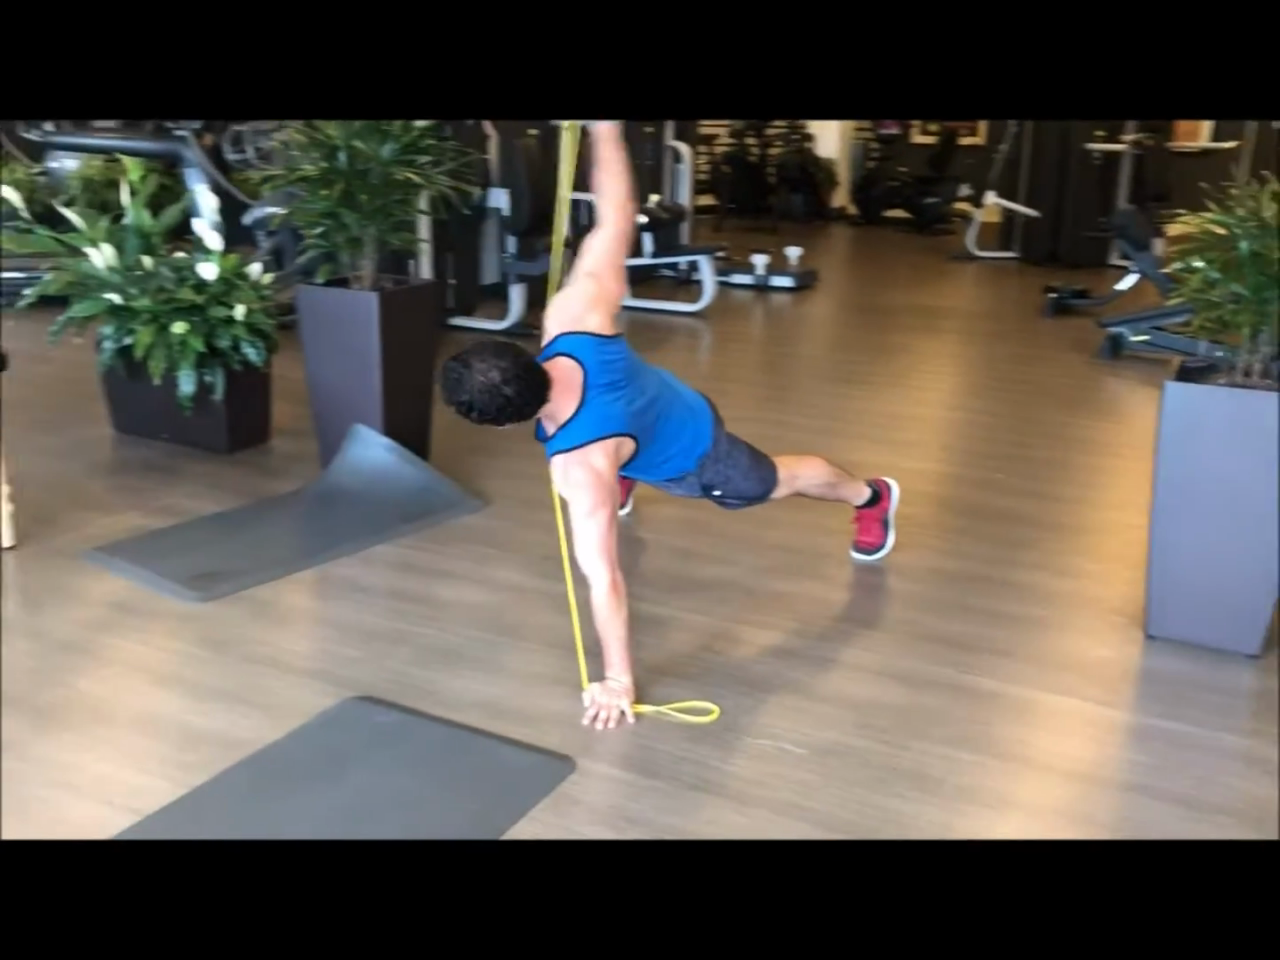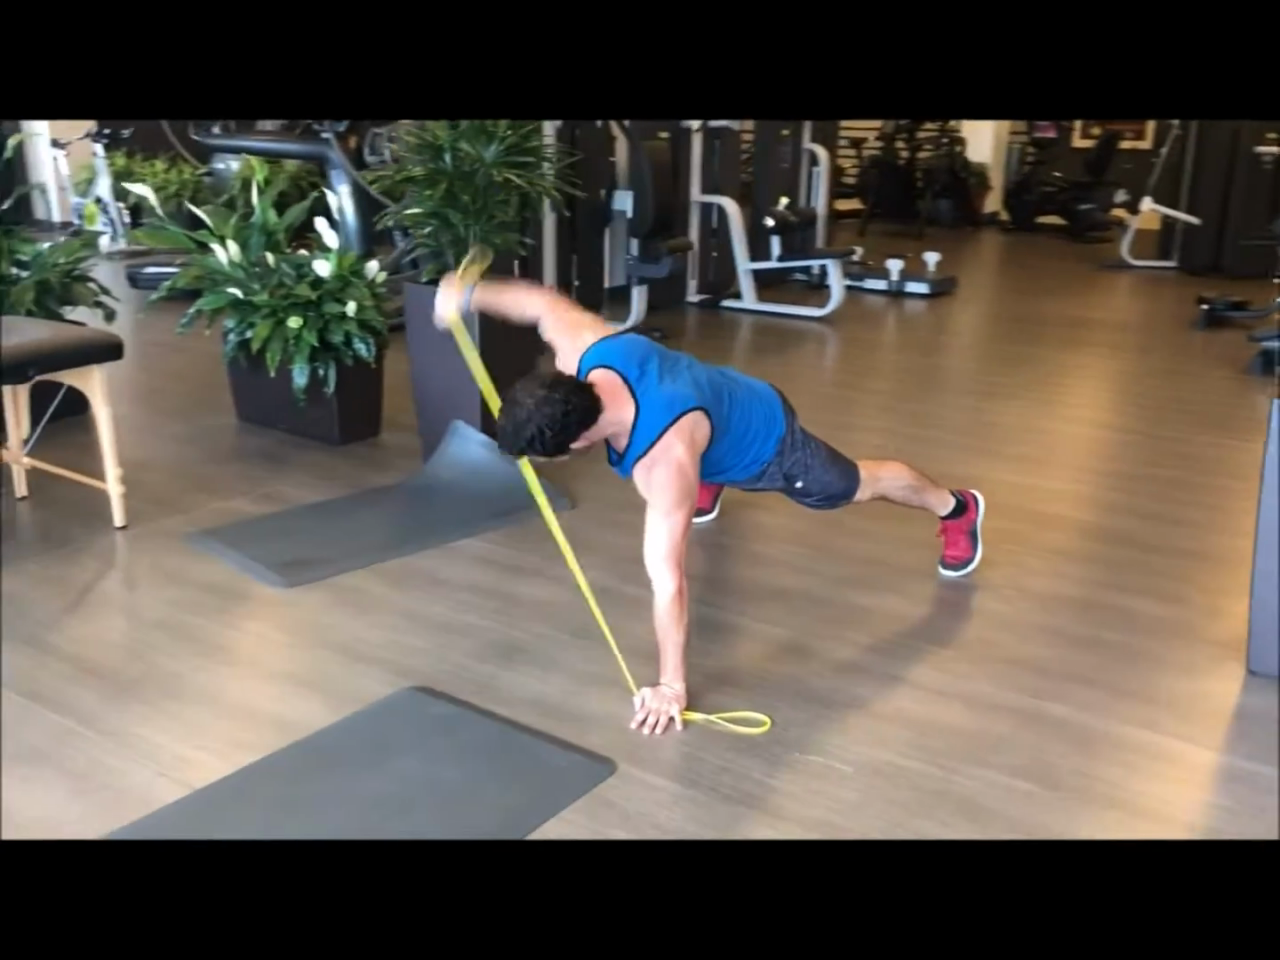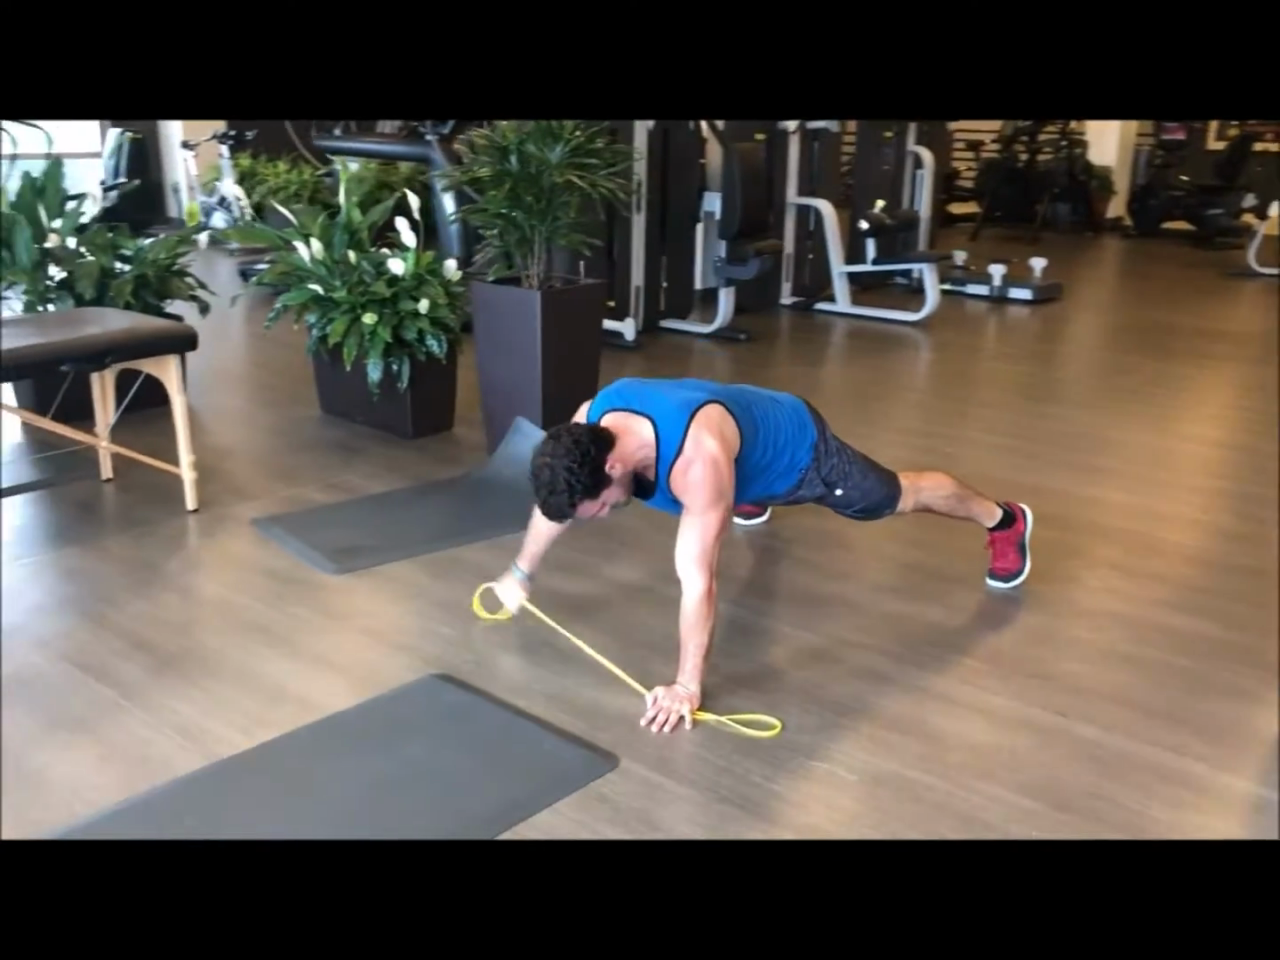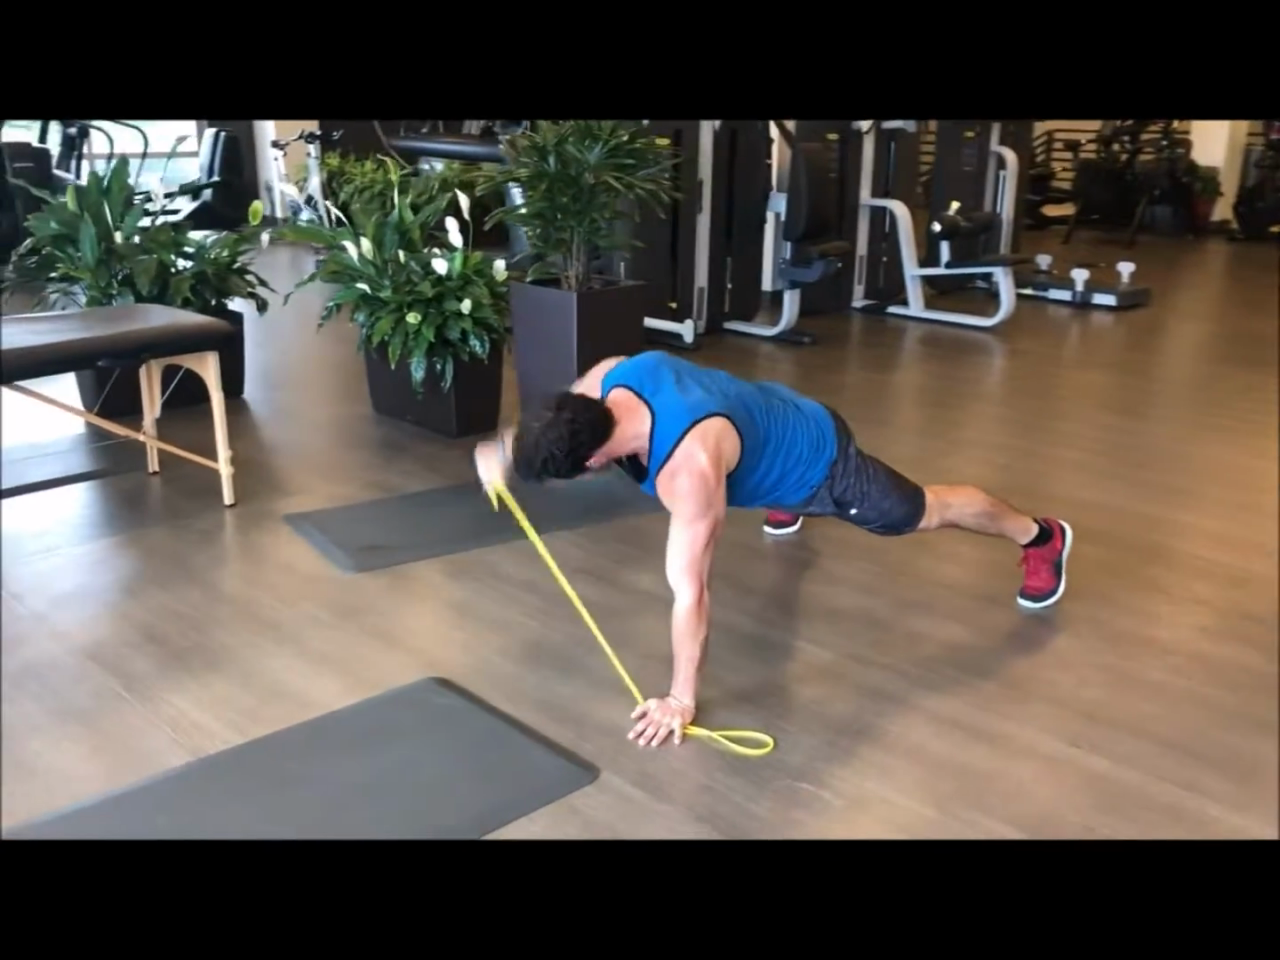
dt=0.5s
person 1, frame 1
left shoulder: (580, 463)
right shoulder: (576, 320)
left elbow: (602, 578)
right elbow: (614, 223)
left wrist: (618, 684)
right wrist: (606, 130)
left hip: (694, 459)
right hip: (670, 406)
left knee: (776, 484)
left ankle: (871, 497)
person 1, frame 2
left shoulder: (661, 458)
right shoulder: (588, 363)
left elbow: (668, 579)
right elbow: (544, 305)
left wrist: (670, 683)
right wrist: (470, 296)
left hip: (769, 447)
right hip: (727, 408)
left knee: (858, 486)
left ankle: (956, 510)
right ankle: (706, 490)
person 1, frame 3
left shoulder: (696, 460)
right shoulder: (592, 419)
left elbow: (697, 581)
right elbow: (554, 499)
left wrist: (686, 686)
right wrist: (518, 573)
left hip: (804, 456)
right hip: (759, 423)
left knee: (900, 497)
right knee: (741, 498)
left ankle: (1004, 521)
right ankle: (755, 492)
person 1, frame 4
left shoulder: (685, 470)
right shoulder: (612, 378)
left elbow: (689, 592)
right elbow: (558, 412)
left wrist: (681, 700)
right wrist: (502, 449)
left hip: (821, 467)
right hip: (784, 415)
left knee: (926, 511)
left ankle: (1040, 537)
right ankle: (787, 506)
